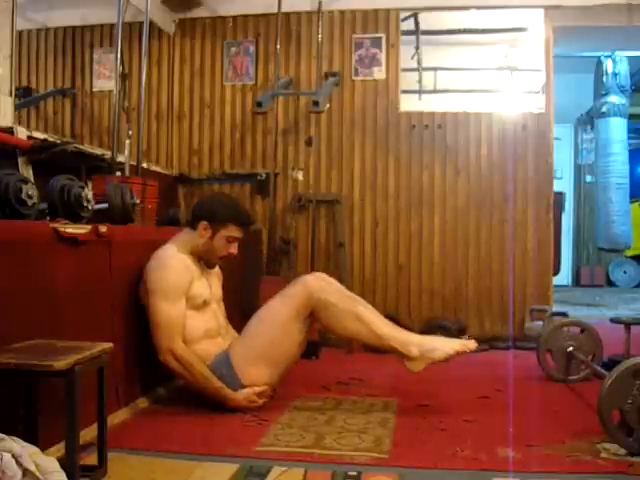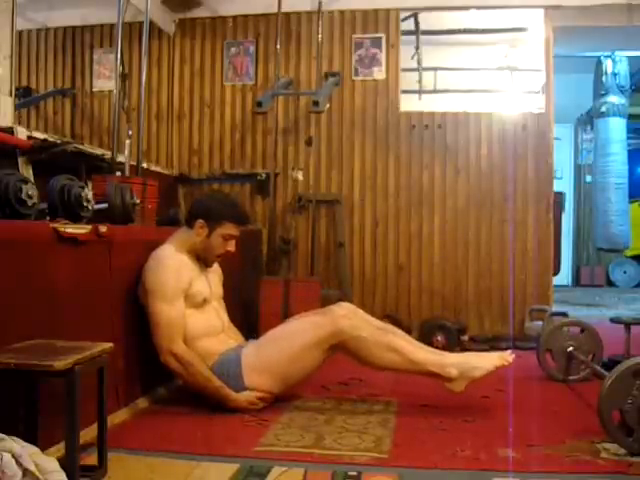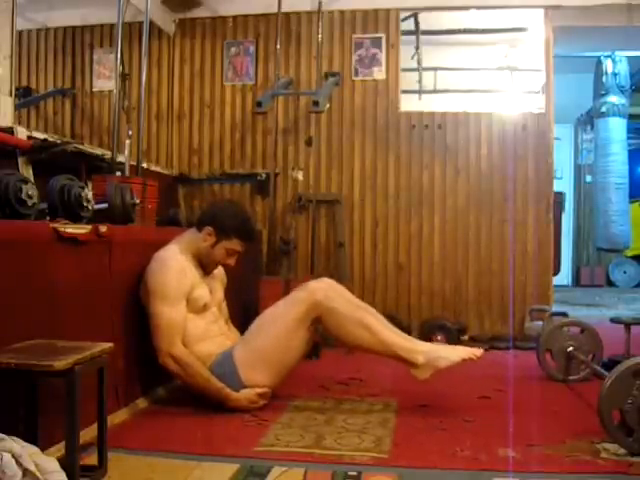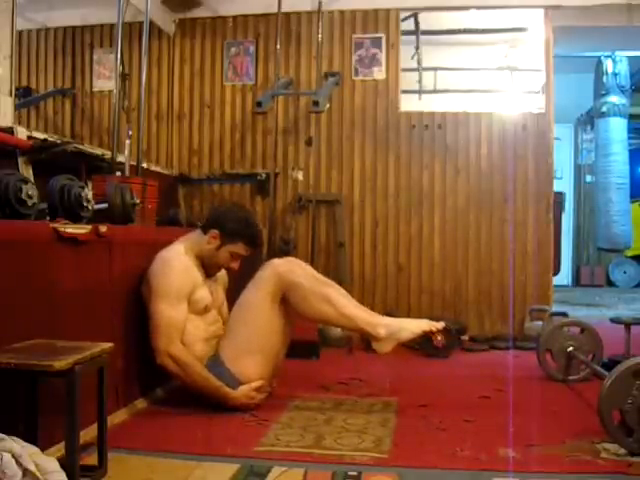
dt=0.7s
person 1, frame 1
left shoulder: (207, 265)
right shoulder: (168, 266)
right elbow: (170, 350)
left wrist: (257, 355)
right wrist: (228, 396)
left hip: (233, 364)
right hip: (224, 376)
left knee: (315, 290)
right knee: (312, 287)
left ankle: (409, 345)
right ankle: (413, 347)
person 1, frame 2
left shoulder: (207, 265)
right shoulder: (166, 265)
right elbow: (171, 351)
left wrist: (257, 358)
right wrist: (229, 397)
left hip: (237, 361)
right hip: (226, 375)
left knee: (342, 313)
right knee: (339, 324)
left ankle: (446, 363)
right ankle: (449, 368)
person 1, frame 3
left shoulder: (211, 268)
right shoulder: (169, 267)
right elbow: (169, 354)
left wrist: (257, 355)
right wrist: (228, 396)
left hip: (234, 364)
right hip: (224, 376)
left knee: (322, 291)
right knee: (316, 294)
left ankle: (415, 352)
right ankle: (418, 355)
person 1, frame 4
left shoulder: (212, 268)
right shoulder: (173, 266)
right elbow: (167, 353)
left wrist: (262, 364)
right wrist: (227, 395)
left hip: (229, 367)
right hip: (220, 377)
left knee: (291, 269)
right knee: (278, 272)
left ankle: (378, 327)
right ankle: (380, 329)
